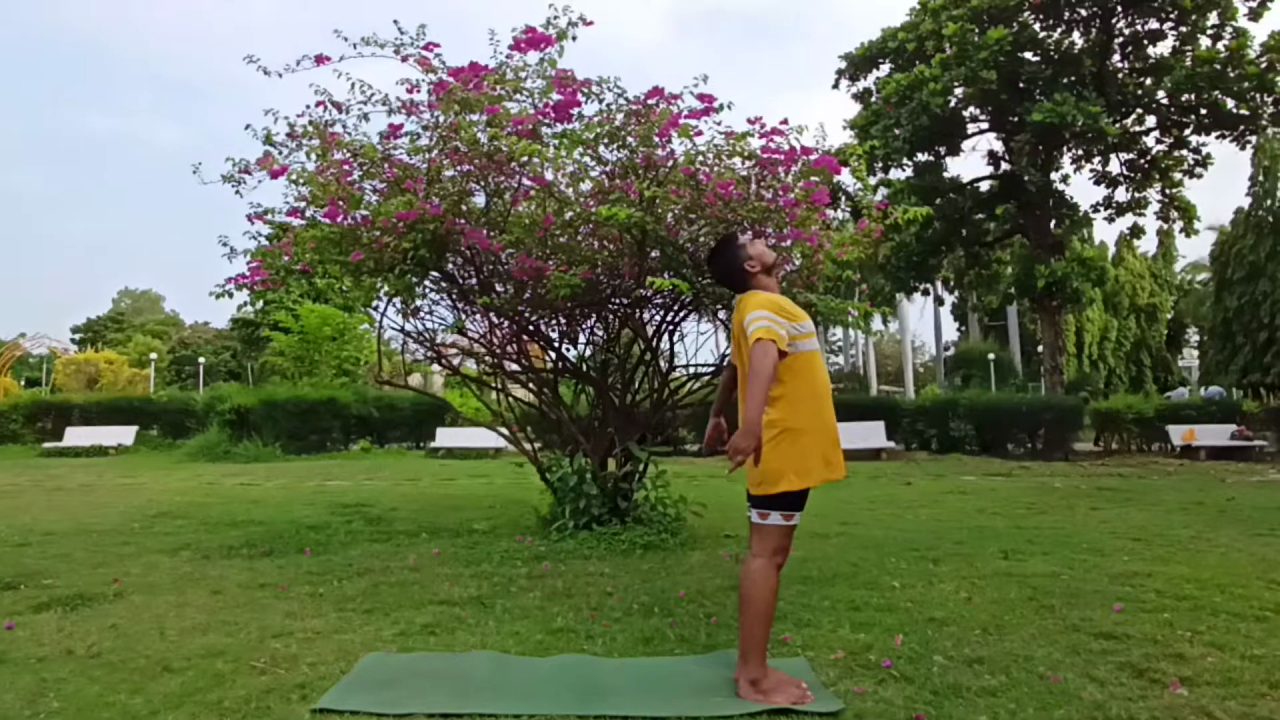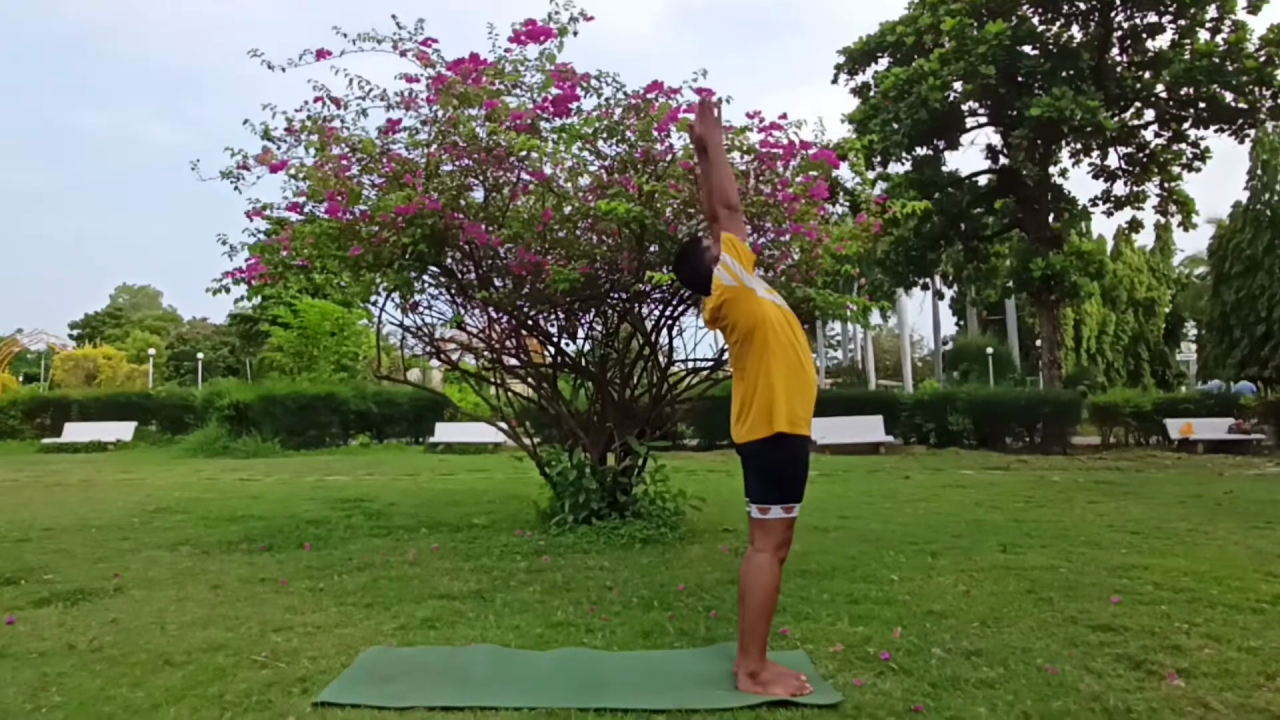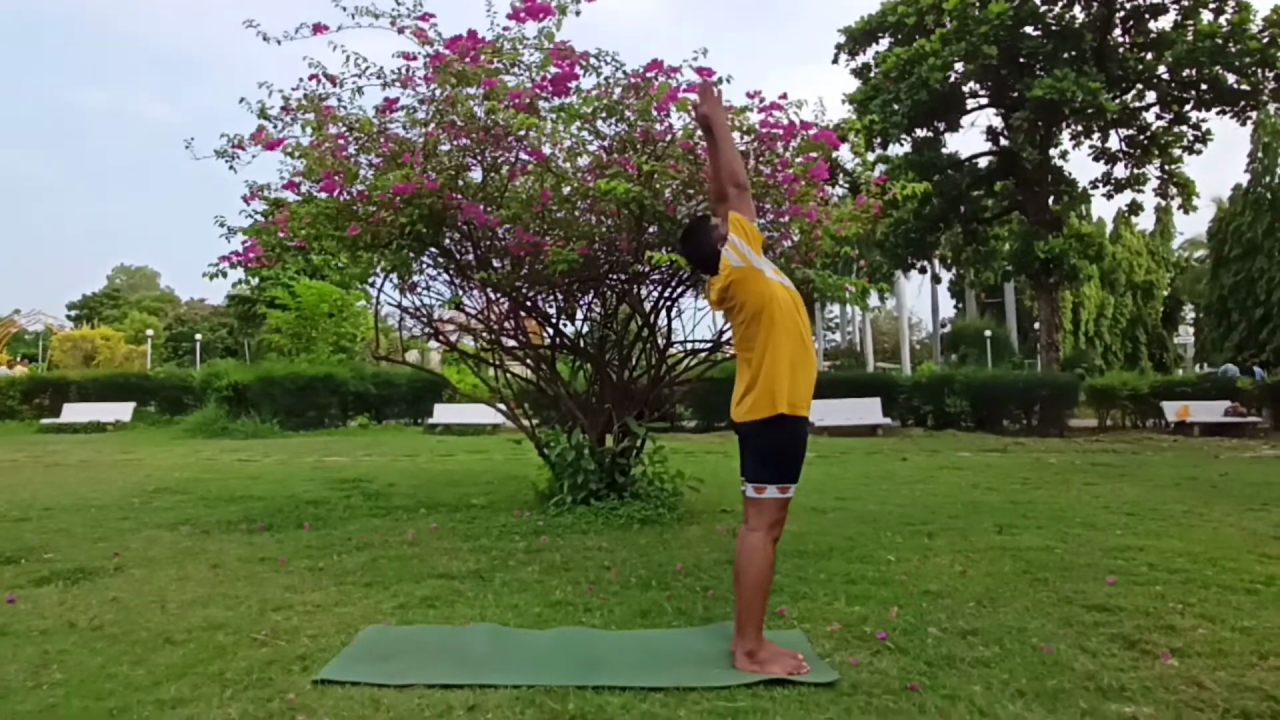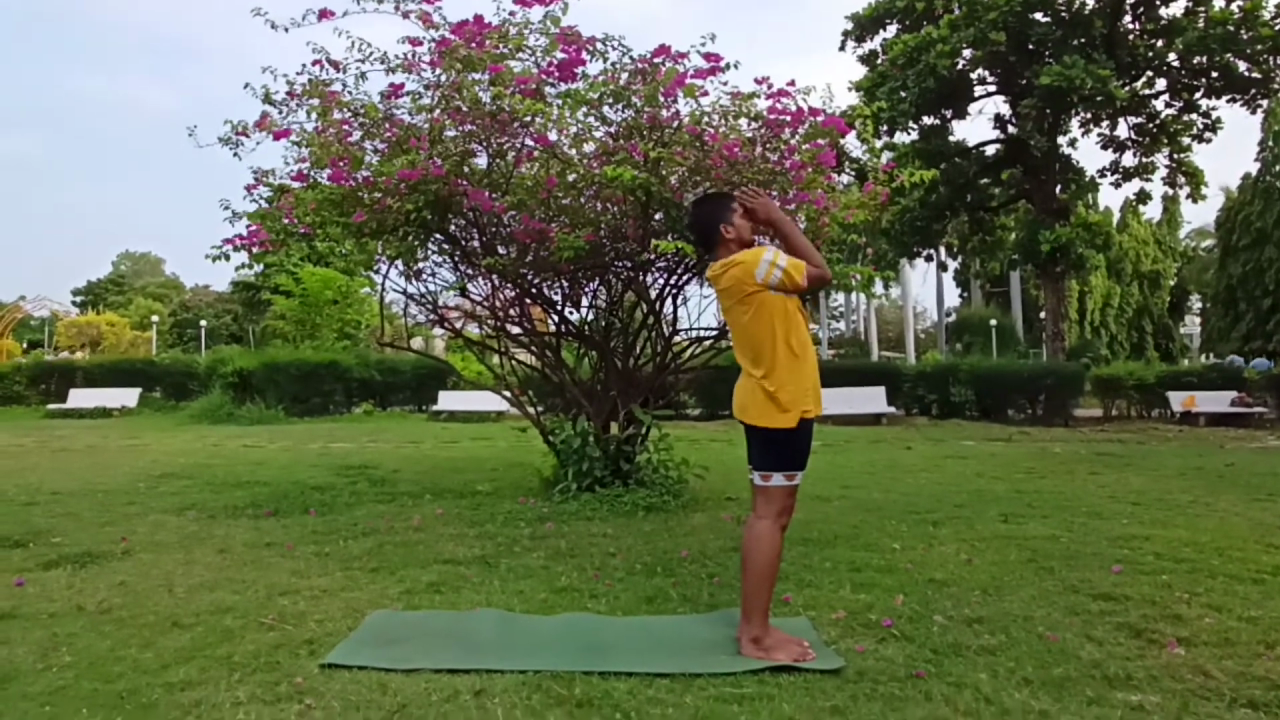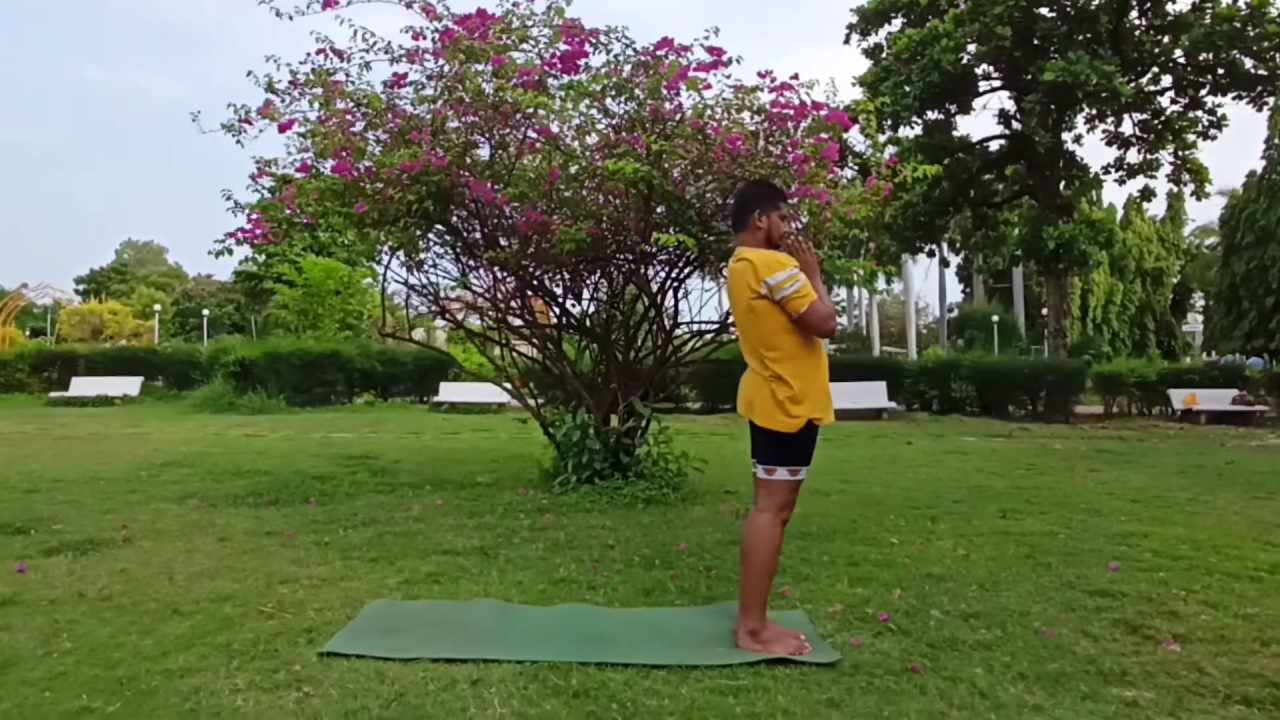
dt=1s
person 1, frame 1
left shoulder: (760, 306)
right shoulder: (763, 304)
left elbow: (733, 370)
right elbow: (762, 358)
left wrist: (717, 417)
right wrist: (750, 421)
left hip: (788, 450)
right hip: (782, 451)
left knee: (771, 555)
right knee: (767, 554)
left ankle: (752, 666)
right ankle: (754, 677)
person 1, frame 2
left shoulder: (734, 295)
right shoulder: (733, 285)
left elbow: (721, 213)
right elbow: (727, 208)
left wrist: (706, 146)
right wrist: (711, 143)
left hip: (775, 426)
right hip: (773, 428)
left knee: (770, 546)
right knee: (769, 546)
left ankle: (753, 661)
right ankle: (752, 671)
person 1, frame 3
left shoulder: (738, 275)
right shoulder: (739, 267)
left elbow: (724, 194)
right elbow: (736, 188)
left wrist: (713, 131)
right wrist: (717, 125)
left hip: (771, 408)
right hip: (773, 411)
left knee: (764, 525)
right knee: (762, 526)
left ankle: (750, 641)
right ankle: (749, 650)
person 1, frame 4
left shoulder: (731, 271)
right shoulder: (753, 263)
left elbow: (798, 271)
right elbow: (820, 273)
left wrist: (769, 224)
right wrist: (777, 218)
left hip: (770, 400)
right hip: (780, 404)
left knee: (771, 514)
right knee: (770, 514)
left ankle: (755, 626)
right ankle: (755, 636)
person 1, frame 5
left shoulder: (742, 265)
right shoulder: (772, 264)
right elbow: (824, 323)
left wrist: (801, 272)
right wrist: (812, 273)
left hip: (774, 397)
right hip: (786, 401)
left knee: (770, 509)
right knee: (772, 509)
left ankle: (752, 620)
right ankle: (753, 629)
